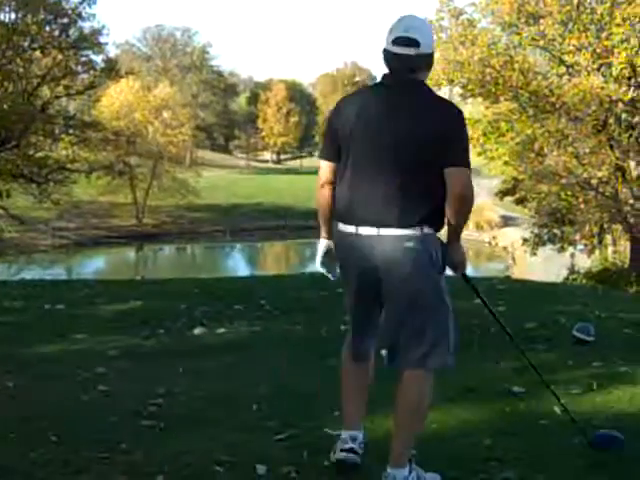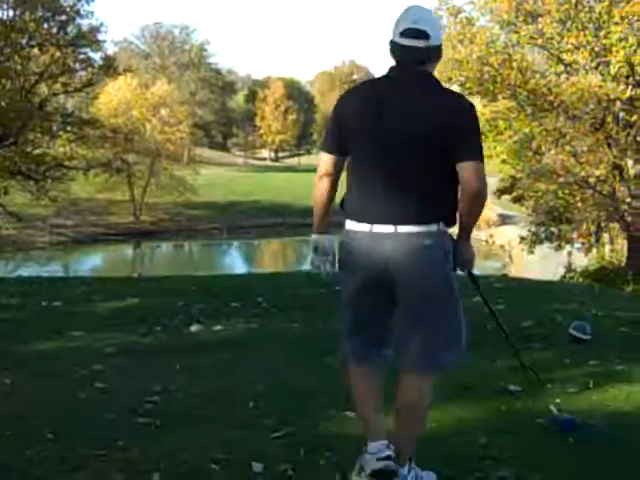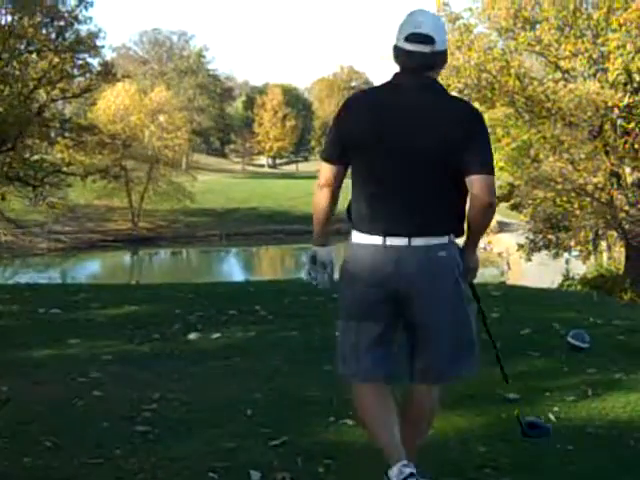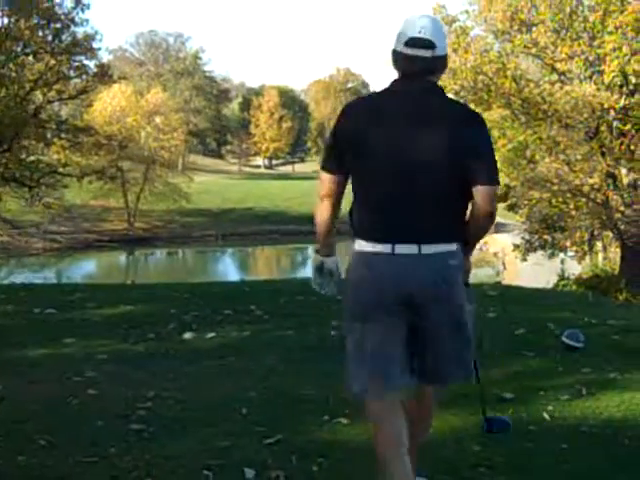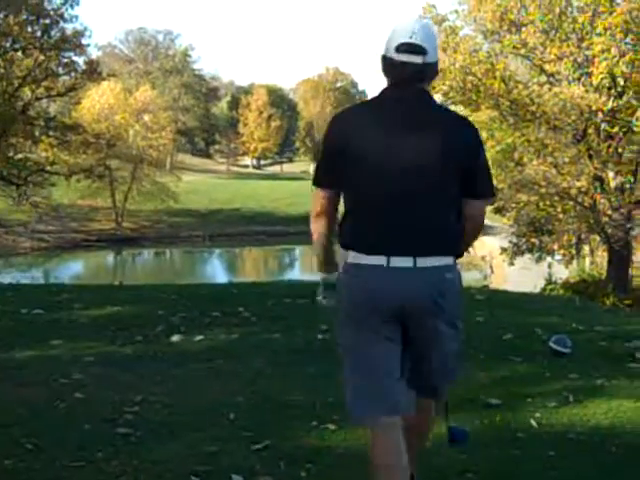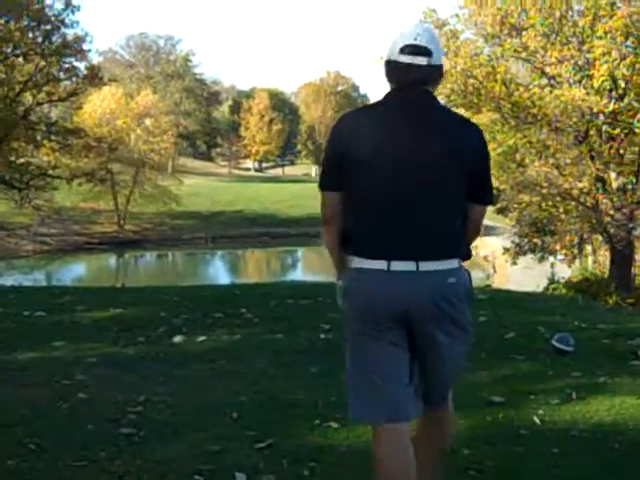
dt=0.1s
person 1, frame 1
left shoulder: (348, 106)
right shoulder: (444, 113)
left elbow: (326, 181)
right elbow: (460, 190)
left wrist: (327, 235)
right wrist: (453, 241)
left hip: (352, 239)
right hip: (412, 245)
left knee: (357, 341)
right knee: (420, 360)
left ankle: (351, 436)
person 1, frame 2
left shoulder: (355, 99)
right shoulder: (455, 107)
left elbow: (326, 174)
right elbow: (474, 185)
left wrist: (319, 231)
right wrist: (464, 238)
left hip: (361, 240)
right hip: (425, 243)
left knee: (362, 352)
right knee: (420, 364)
person 1, frame 3
left shoulder: (357, 107)
right shoulder: (463, 116)
left elbow: (326, 184)
right elbow: (483, 196)
left wrist: (320, 242)
right wrist: (469, 248)
left hip: (367, 253)
right hip: (434, 255)
left knee: (366, 373)
right knee: (427, 374)
person 1, frame 4
left shoulder: (357, 114)
right shoulder: (467, 122)
left elbow: (327, 195)
right elbow: (486, 205)
left wrist: (323, 252)
right wrist: (462, 251)
left hip: (373, 262)
right hip: (439, 262)
left knee: (380, 390)
right knee: (426, 380)
person 1, frame 5
left shoulder: (347, 123)
right shoulder: (460, 131)
left elbow: (322, 210)
right elbow: (474, 217)
left wrist: (327, 268)
left hip: (365, 276)
right hip: (434, 276)
left knee: (382, 412)
right knee: (425, 391)
person 1, frame 6
left shoulder: (351, 127)
right shoulder: (466, 134)
left elbow: (330, 217)
right elbow: (474, 221)
left wrist: (344, 274)
left hip: (371, 280)
right hip: (442, 281)
left knee: (390, 417)
right knee: (438, 396)
